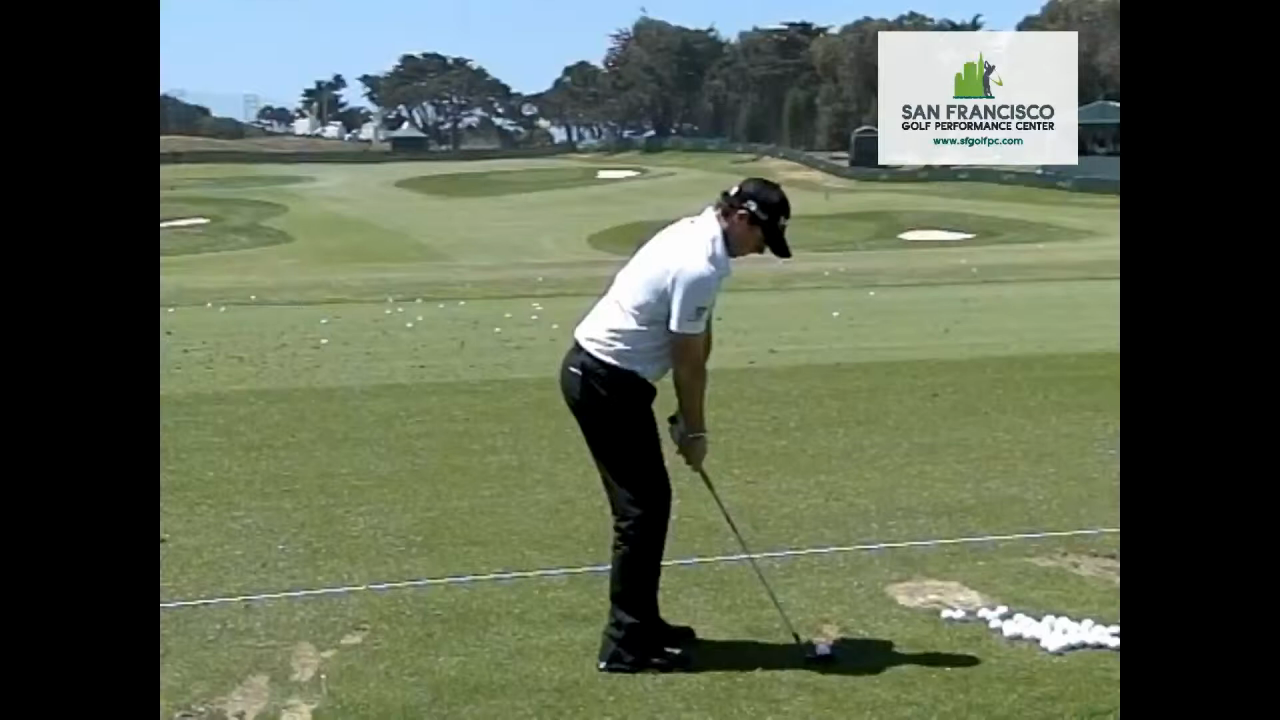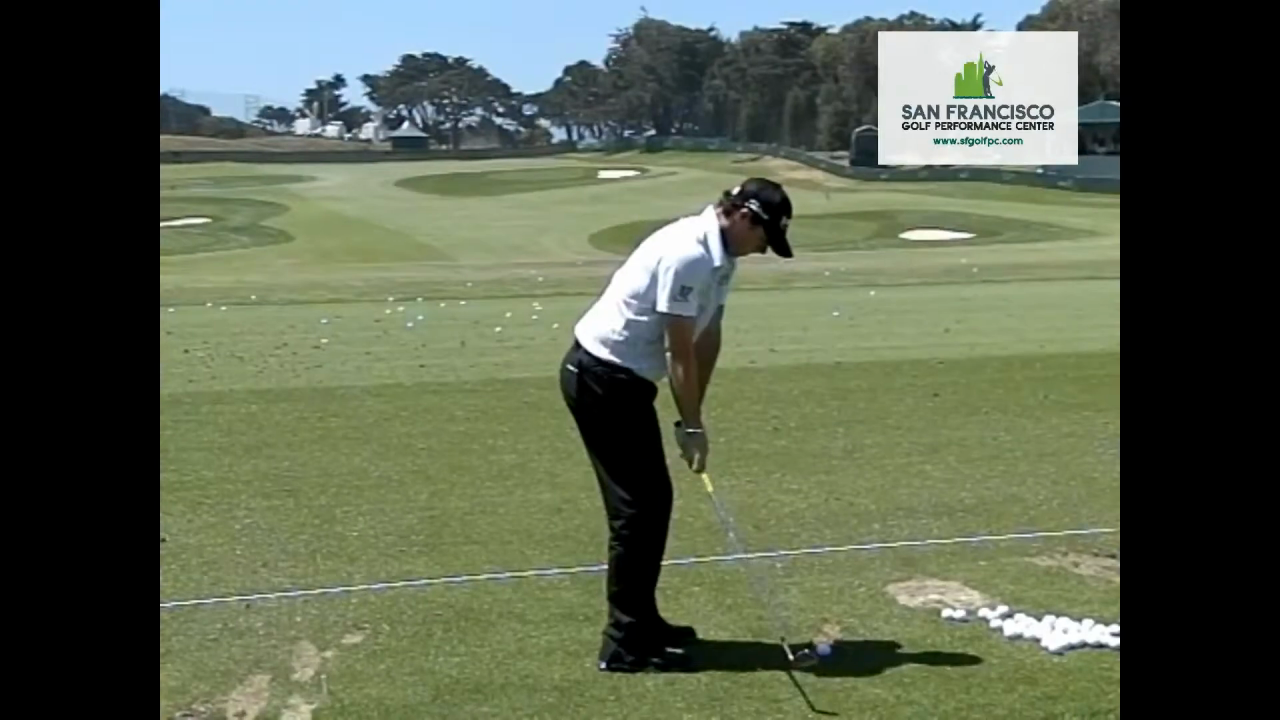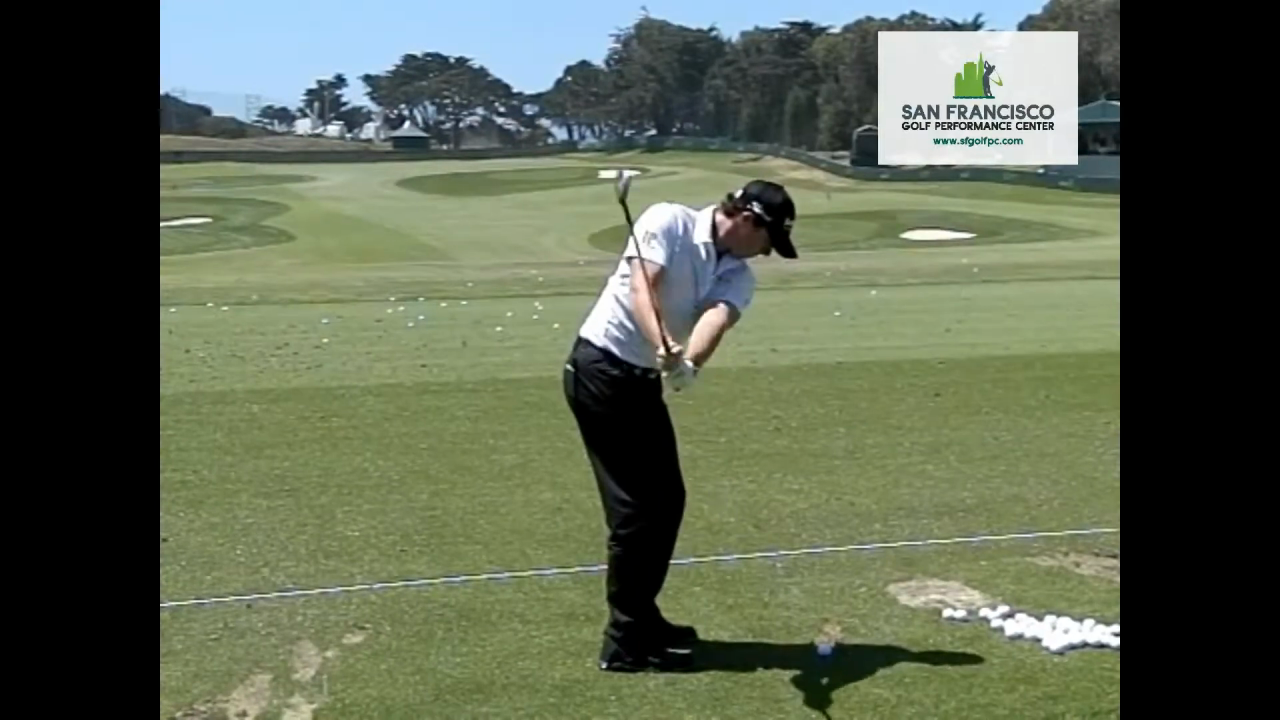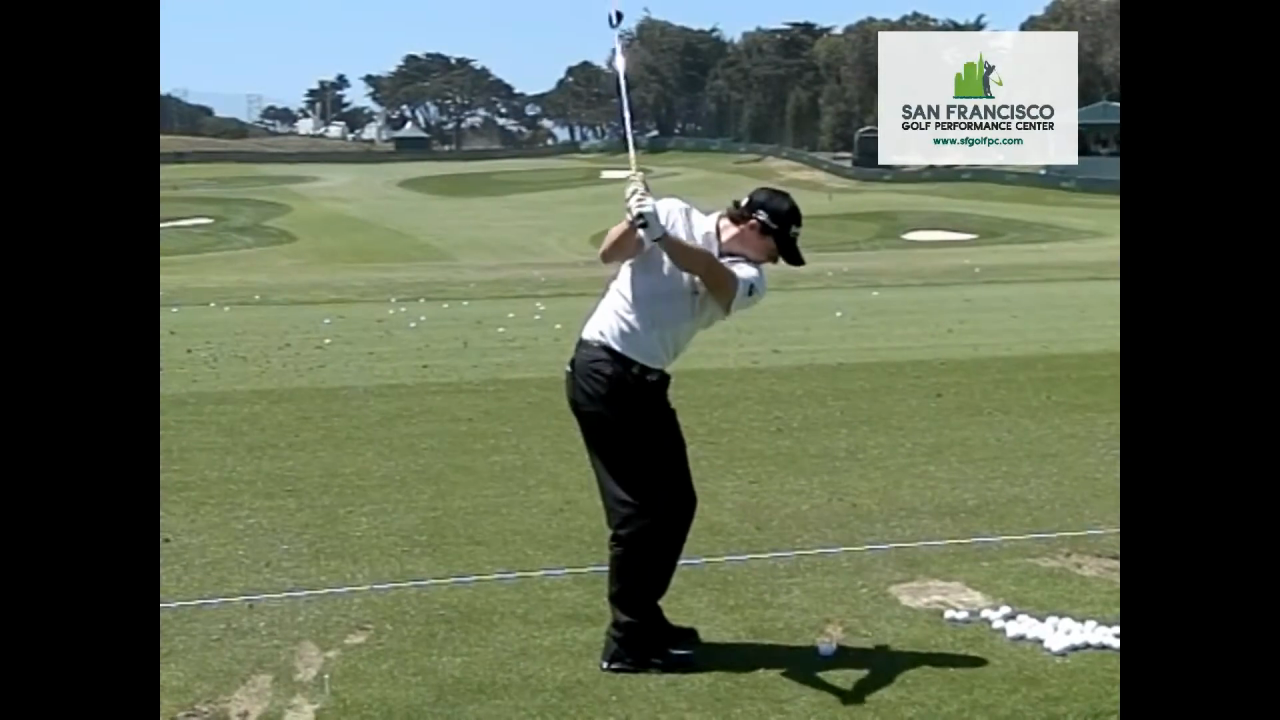
dt=0.7s
person 1, frame 1
left shoulder: (696, 234)
right shoulder: (698, 267)
left elbow: (700, 340)
right elbow: (688, 362)
left wrist: (687, 416)
right wrist: (695, 431)
left hip: (610, 375)
right hip: (604, 380)
left knee: (652, 499)
right knee: (641, 508)
left ankle: (641, 619)
right ankle: (625, 644)
person 1, frame 2
left shoulder: (721, 260)
right shoulder: (687, 251)
left elbow: (707, 340)
right elbow: (678, 352)
left wrist: (694, 418)
right wrist: (692, 429)
left hip: (627, 380)
right hip: (600, 377)
left knee: (655, 500)
right knee: (636, 508)
left ankle: (641, 619)
right ankle: (625, 644)
person 1, frame 3
left shoulder: (738, 276)
right shoulder: (668, 221)
left elbow: (715, 324)
right elbow: (642, 289)
left wrist: (687, 365)
right wrist: (663, 347)
left hip: (643, 379)
right hip: (601, 369)
left knee: (666, 500)
right knee: (635, 507)
left ankle: (641, 617)
right ankle: (625, 642)
person 1, frame 4
left shoulder: (749, 280)
right shoulder: (676, 215)
left elbow: (707, 269)
right elbow: (611, 253)
left wrist: (659, 234)
right wrist: (634, 220)
left hip: (647, 382)
right hip: (603, 371)
left knee: (675, 503)
right knee: (636, 510)
left ankle: (644, 618)
right ankle: (627, 643)
